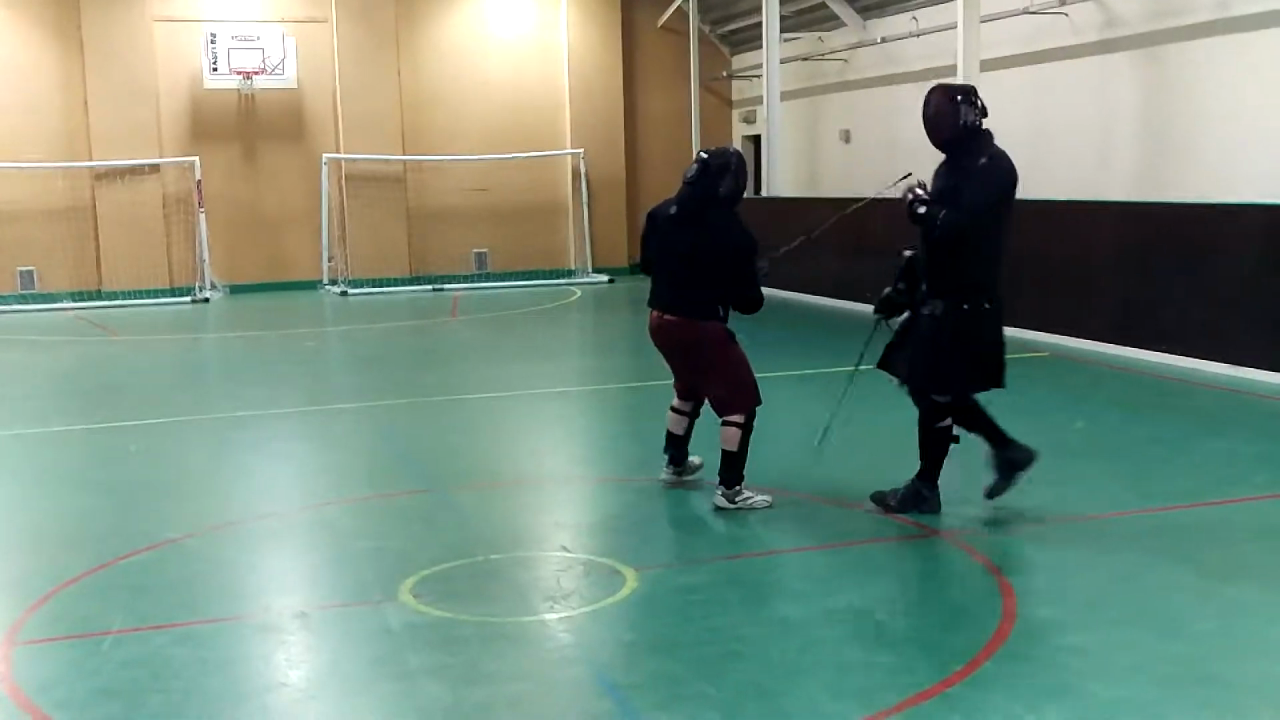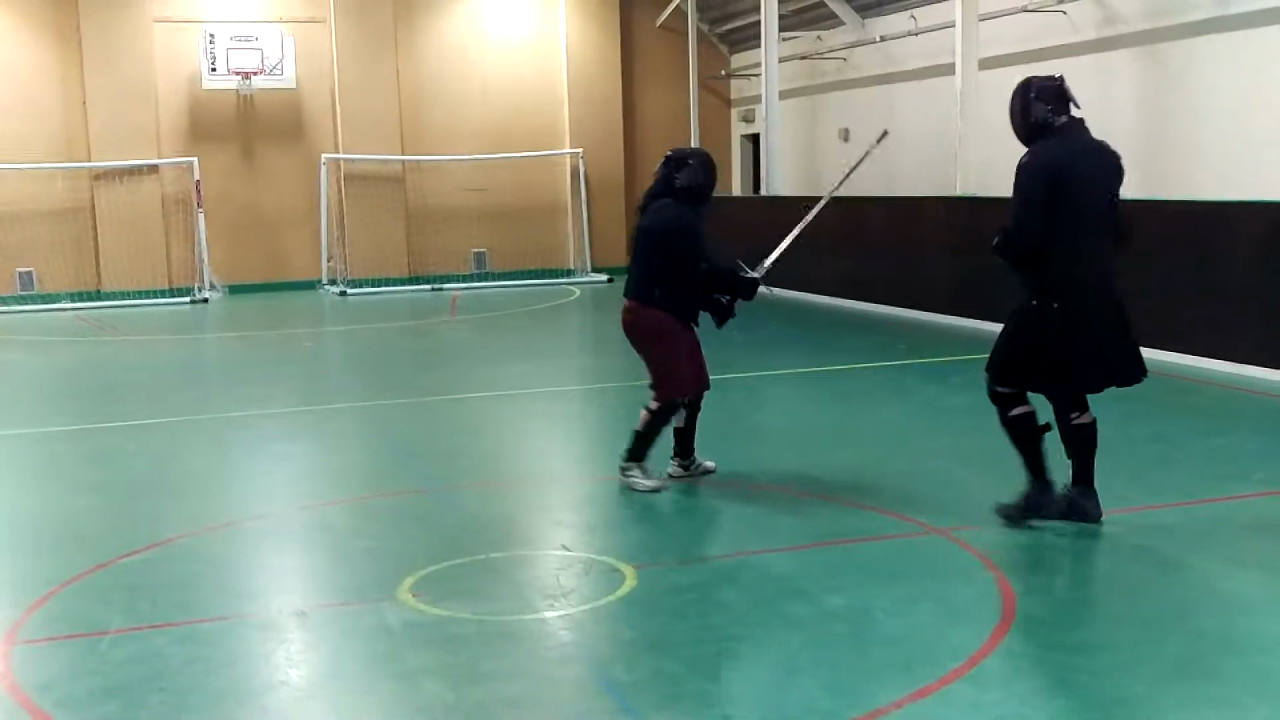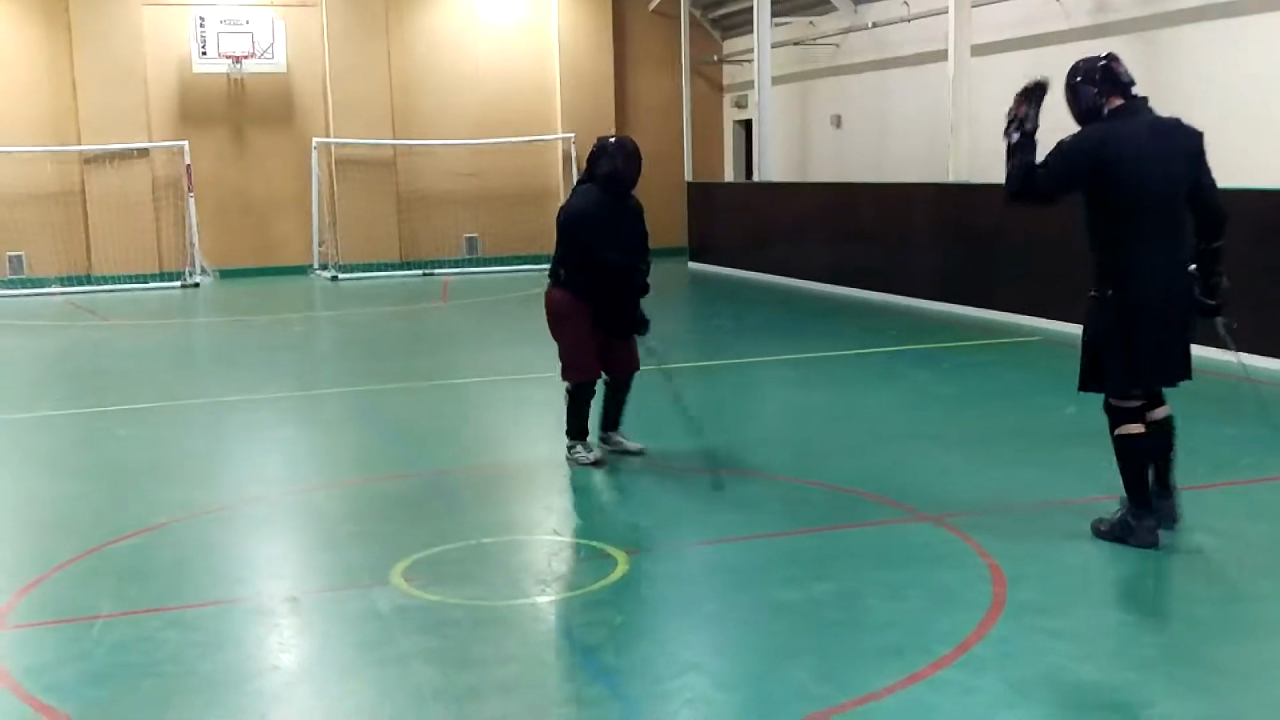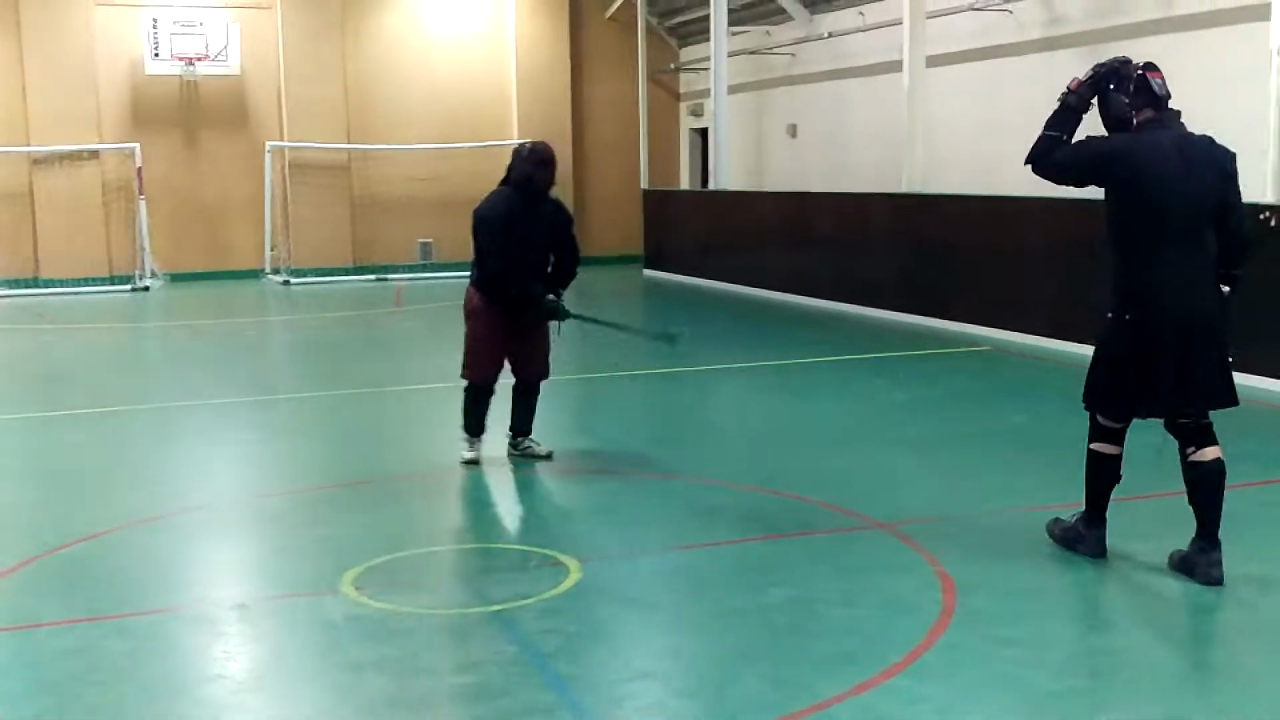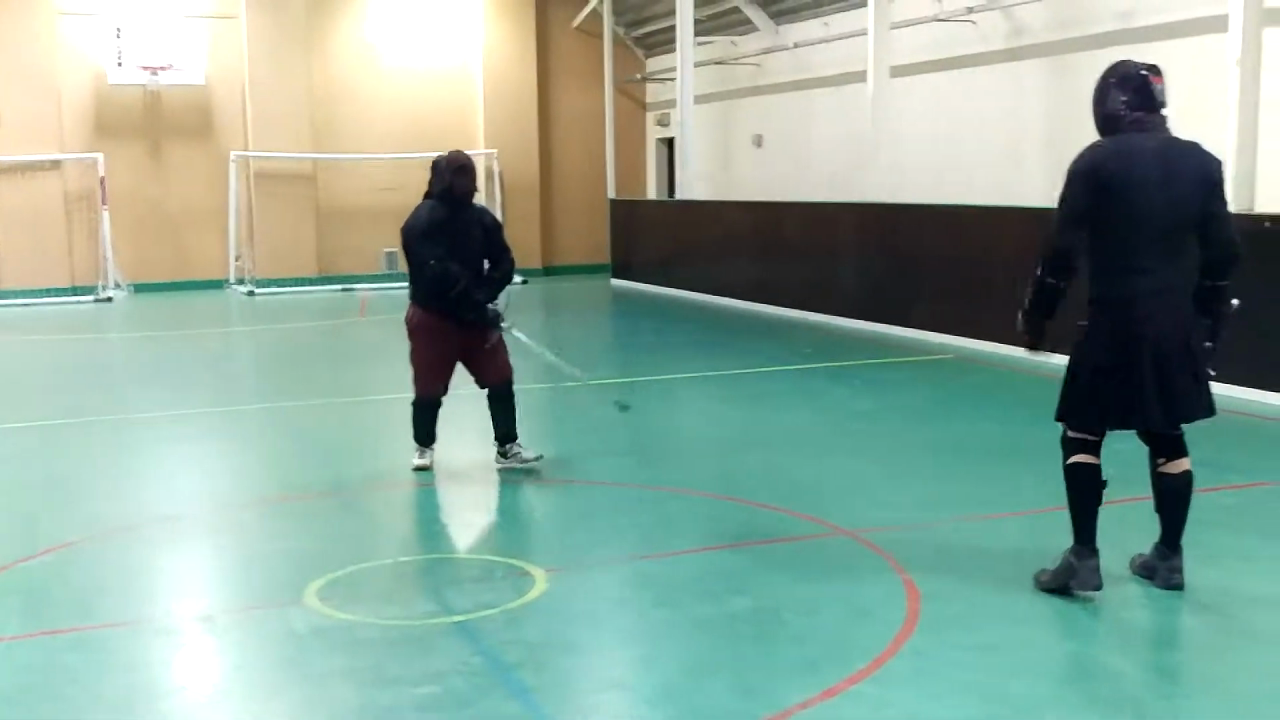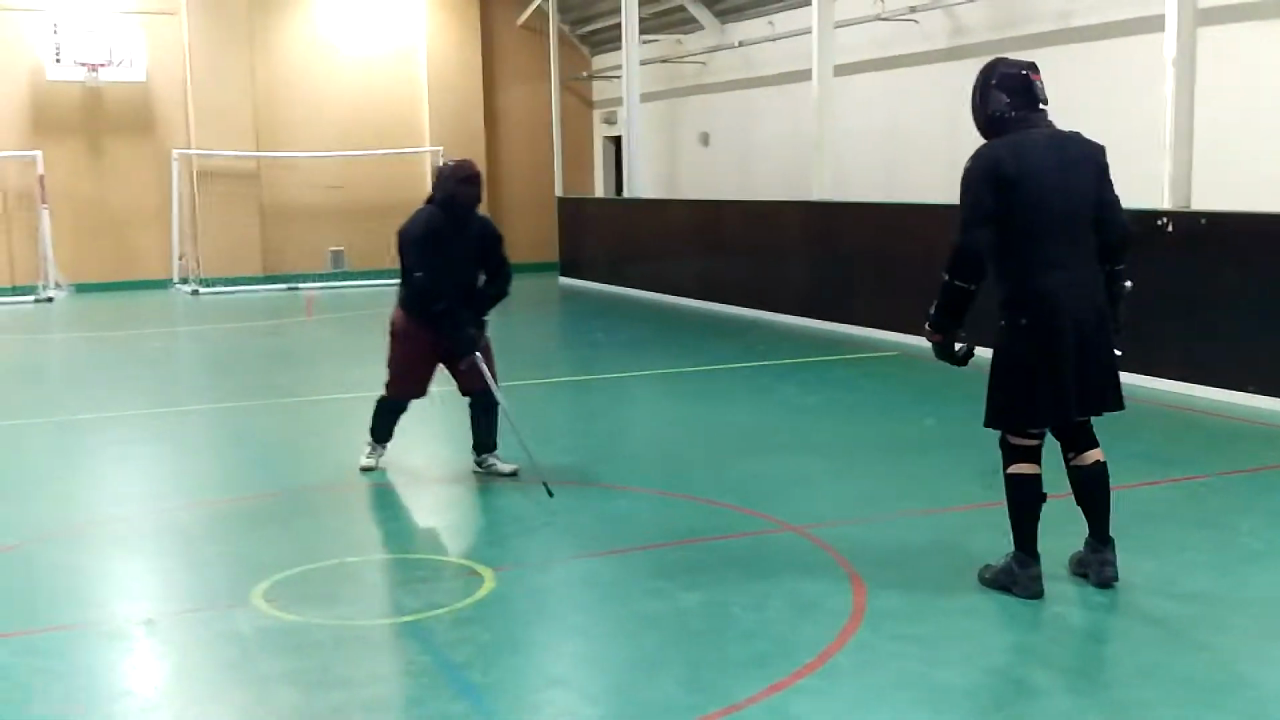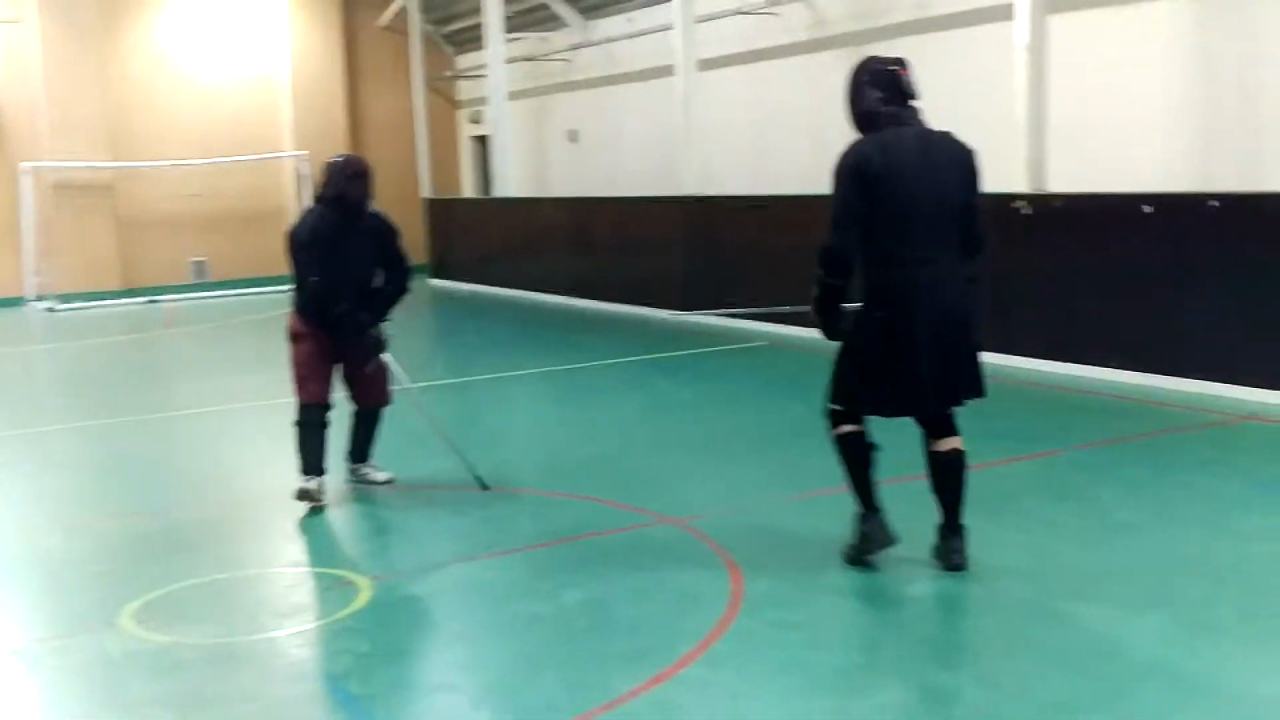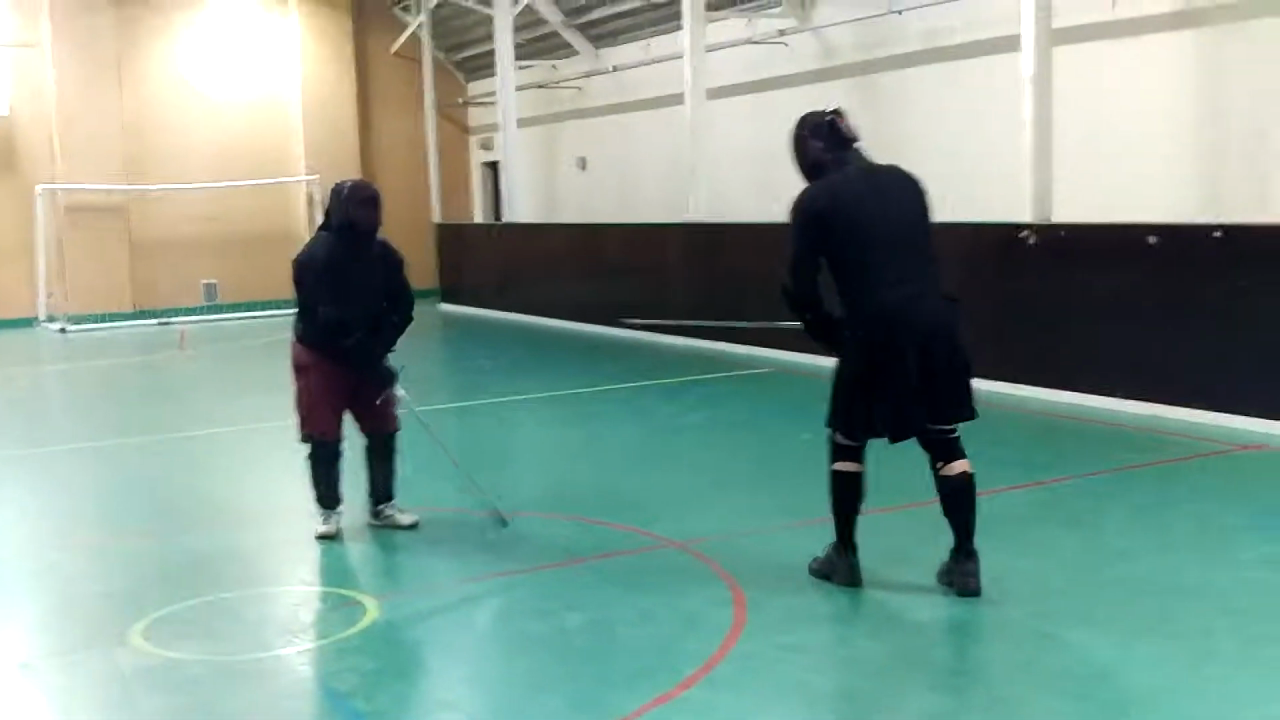
dt=0.5s
person 1, frame 1
left shoulder: (988, 165)
right shoulder: (958, 163)
left elbow: (957, 230)
left wrist: (918, 206)
right wrist: (902, 286)
left hip: (963, 305)
right hip: (945, 299)
left knee: (933, 394)
right knee: (947, 391)
left ankle: (923, 489)
right ankle: (1007, 448)
person 1, frame 2
left shoulder: (1041, 160)
right shoulder: (1104, 155)
left elbow: (1021, 238)
left wrist: (1005, 247)
left hip: (1055, 300)
right hip: (1099, 295)
left knee: (1005, 384)
right knee: (1070, 396)
left ankle: (1040, 488)
right ankle: (1082, 494)
person 1, frame 3
left shoulder: (1095, 145)
right shoulder: (1182, 136)
left elbow: (1023, 189)
right elbow: (1211, 217)
left wrist: (1021, 124)
right wrist: (1210, 280)
left hip: (1124, 293)
right hip: (1175, 289)
left knee: (1123, 402)
right knee: (1149, 390)
left ankle: (1140, 517)
right ankle: (1162, 495)
person 1, frame 4
left shoulder: (1120, 153)
right shoulder: (1215, 156)
left elbow: (1043, 160)
right elbow: (1235, 242)
left wrist: (1077, 97)
right wrist: (1216, 299)
left hip: (1141, 314)
right hip: (1198, 315)
left knee: (1109, 420)
right knee: (1194, 428)
left ankle: (1091, 527)
right ankle: (1207, 549)
person 1, frame 5
left shoulder: (1098, 161)
right shoulder: (1200, 163)
left elbow: (1064, 251)
right elbow: (1222, 254)
left wrist: (1034, 313)
right wrist: (1207, 322)
left hip: (1117, 323)
right hip: (1177, 326)
left knee: (1082, 437)
right knee: (1167, 439)
left ankle: (1083, 558)
right ankle: (1168, 557)
person 1, frame 6
left shoulder: (992, 161)
right shoulder: (1086, 151)
left elbow: (971, 254)
right elbow: (1115, 239)
left wrist: (941, 325)
right wrist: (1108, 306)
left hip: (1033, 319)
right hip: (1087, 315)
left knee: (1021, 441)
right knee: (1078, 431)
left ankle: (1025, 564)
right ankle: (1100, 551)
person 1, frame 7
left shoulder: (862, 157)
right shoulder: (956, 152)
left elbow: (841, 246)
right elbow: (972, 238)
left wrist: (827, 308)
left hip: (892, 309)
right hip: (950, 307)
left knee: (845, 410)
right knee: (939, 419)
left ankle: (872, 517)
right ankle: (952, 536)
person 1, frame 8
left shoulder: (815, 200)
right shoulder: (903, 181)
left elbow: (800, 287)
right elbow: (922, 255)
left wrist: (830, 333)
left hip: (876, 332)
right hip: (933, 324)
left knee: (847, 443)
right knee: (944, 441)
left ankle: (844, 556)
right ankle: (964, 560)
person 2, frame 1
left shoulder: (661, 215)
right shoulder: (732, 232)
left elbow: (647, 264)
right elbow: (748, 298)
right wrist: (726, 294)
left hip: (661, 322)
right hip: (701, 327)
left knee: (690, 390)
right knee: (740, 403)
left ankle: (676, 463)
right ankle: (730, 489)
person 2, frame 2
left shoulder: (664, 210)
right shoulder: (676, 217)
left elbow: (683, 270)
right elbow: (698, 270)
left wrist: (714, 301)
right wrist: (741, 285)
left hip: (664, 311)
right hip: (653, 315)
left knee: (691, 385)
right knee: (671, 392)
left ankle: (684, 458)
right ankle: (632, 464)
person 2, frame 3
left shoulder: (629, 205)
right shoulder: (583, 206)
left elbow: (638, 255)
right elbow: (596, 266)
left wrist: (634, 293)
right wrist: (626, 306)
left hip: (608, 301)
right hip: (572, 299)
left knee: (623, 368)
right knee: (583, 374)
left ankle: (610, 431)
right ankle: (576, 441)
person 2, frame 4
left shoulder: (554, 211)
right shoulder: (494, 208)
left elbow: (567, 258)
right elbow: (499, 265)
left wrist: (550, 294)
right wrist: (534, 297)
left hip: (531, 303)
right hip: (490, 302)
left knee: (532, 375)
right knee: (482, 376)
left ankle: (520, 438)
right ankle: (472, 438)
person 2, frame 5
left shoulder: (481, 218)
right shoulder: (423, 221)
left elbow: (503, 263)
right elbow: (437, 273)
left wrist: (484, 297)
right wrist: (476, 301)
left hip: (474, 315)
right hip: (433, 317)
left knee: (501, 379)
right knee: (429, 390)
left ankle: (508, 447)
right ankle: (424, 447)
person 2, frame 6
left shoulder: (483, 228)
right shoulder: (421, 227)
left elbow: (499, 277)
right elbow: (421, 283)
left wrist: (473, 315)
right wrist: (451, 321)
left hip: (462, 323)
right hip: (418, 322)
left knee: (483, 388)
right knee: (399, 391)
left ankle: (485, 455)
right ankle: (376, 445)
person 2, frame 7
left shoulder: (376, 226)
right shoulder: (310, 229)
left elbow: (398, 276)
right elbow: (315, 289)
left wrist: (372, 316)
right wrist: (352, 324)
left hip: (359, 327)
right hip: (314, 326)
left knee: (373, 399)
right knee: (313, 403)
left ankle: (359, 464)
right ankle: (312, 476)
person 2, frame 8
left shoulder: (382, 254)
right shoulder: (317, 256)
left elbow: (401, 305)
right elbow: (326, 319)
left wrist: (380, 346)
right wrist: (367, 356)
left hip: (366, 357)
right hip: (320, 357)
left knee: (383, 431)
right knee: (324, 437)
left ankle: (382, 505)
right ankle: (329, 511)
